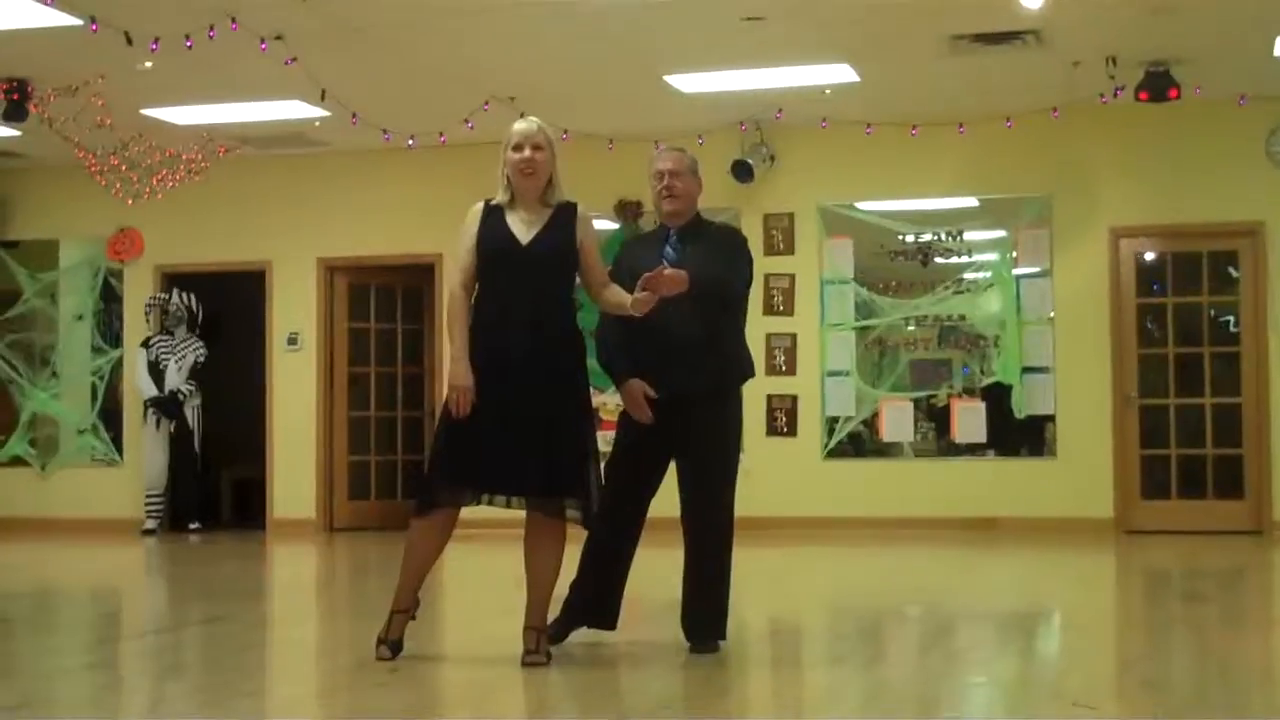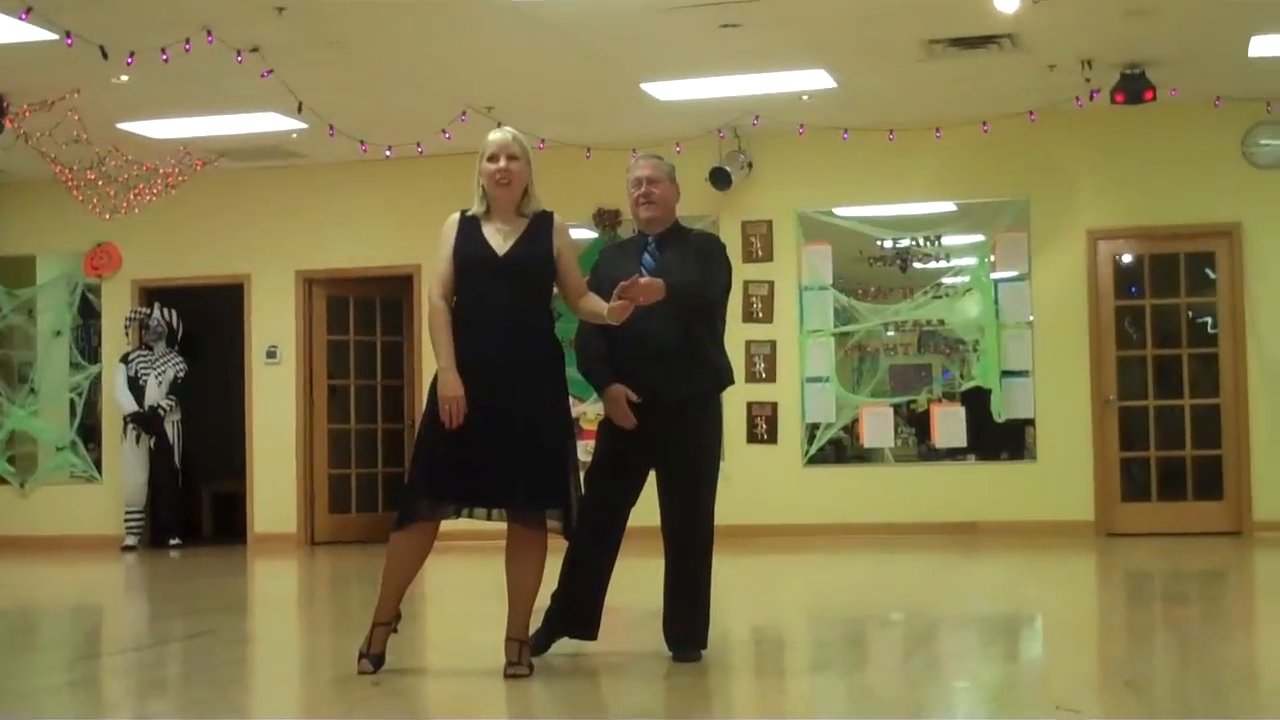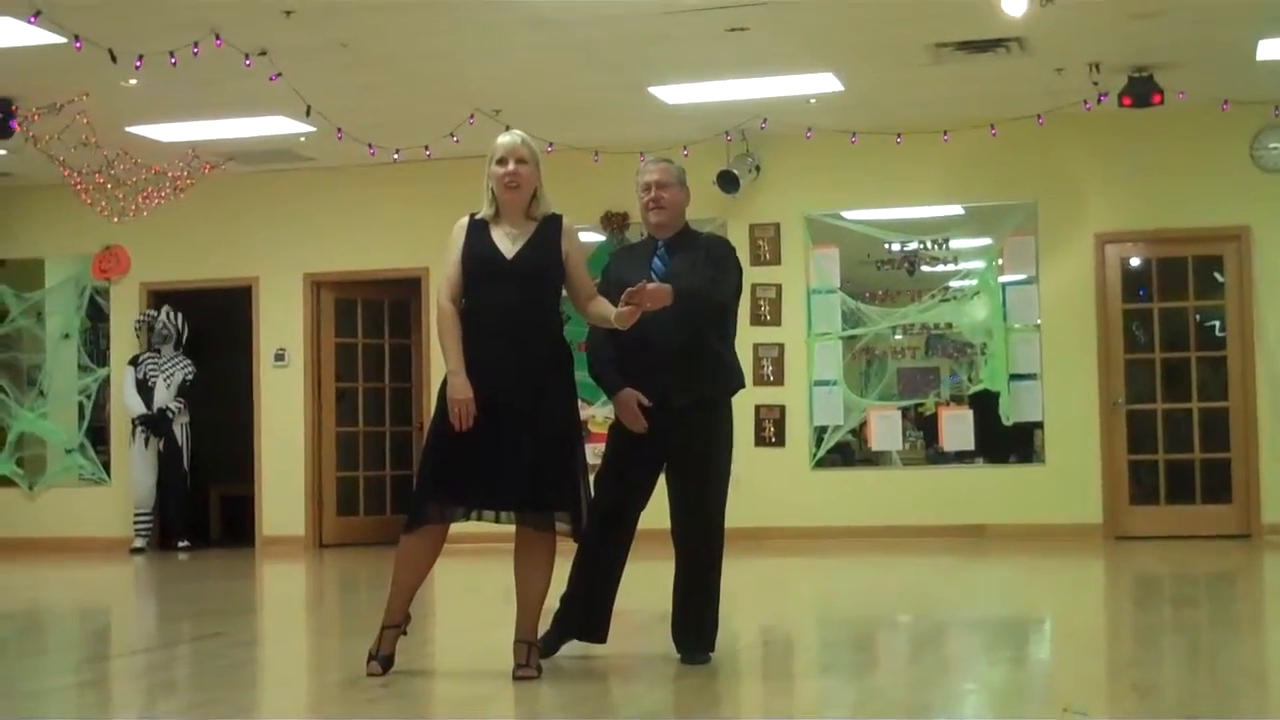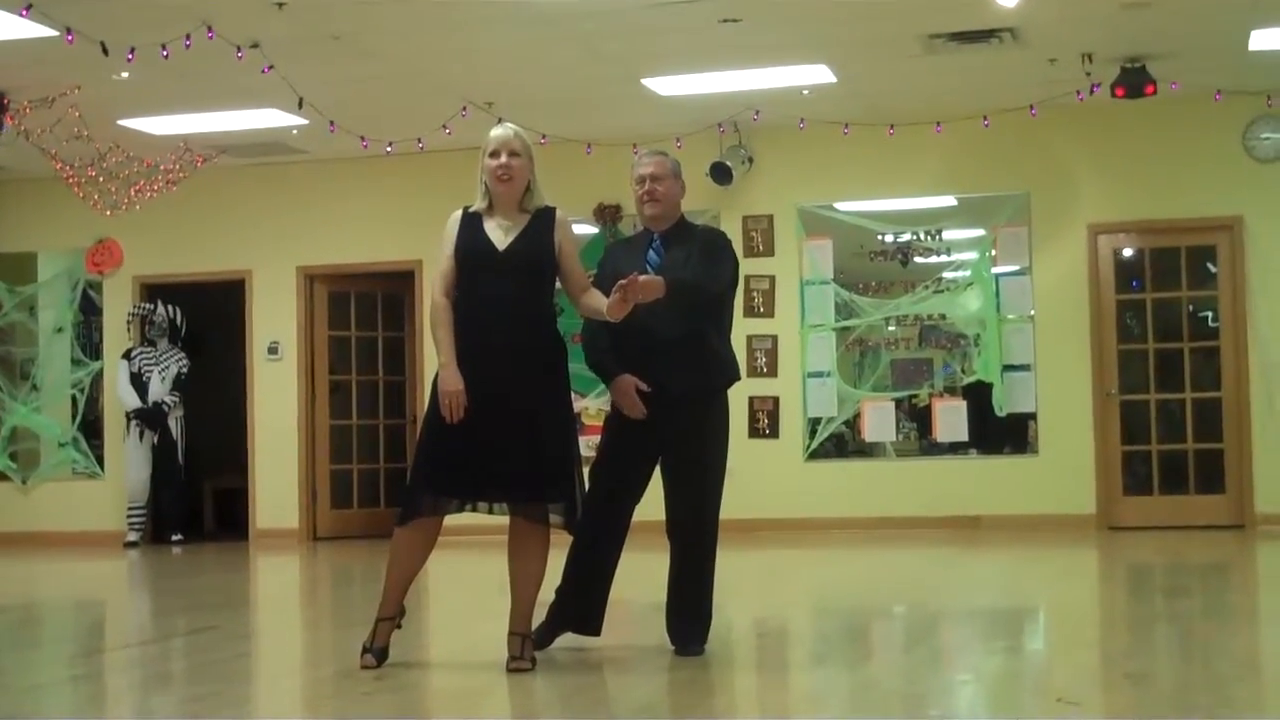
dt=1s
person 1, frame 1
left shoulder: (574, 219)
right shoulder: (481, 215)
left elbow: (600, 289)
right elbow: (460, 290)
left wrist: (633, 302)
right wrist: (459, 362)
left hip: (553, 368)
right hip: (488, 364)
left knee: (548, 498)
right knee: (444, 489)
left ankle: (535, 627)
right ankle: (401, 608)
person 1, frame 2
left shoulder: (551, 228)
right shoulder: (458, 226)
left elbow: (578, 297)
right elbow: (438, 300)
left wrist: (612, 311)
right wrist: (447, 373)
left hip: (533, 380)
right hip: (467, 377)
left knee: (529, 508)
right knee: (425, 501)
left ankle: (518, 638)
right ankle: (382, 621)
person 1, frame 3
left shoulder: (559, 231)
right shoulder: (467, 229)
left elbow: (586, 300)
right elbow: (447, 303)
left wrist: (617, 317)
right wrist: (456, 376)
left hip: (542, 384)
right hip: (474, 381)
left knee: (537, 511)
right knee: (434, 504)
left ankle: (525, 641)
right ankle: (391, 625)
person 1, frame 4
left shoulder: (553, 224)
right shoulder: (461, 223)
left elbow: (581, 292)
right elbow: (441, 297)
left wrist: (612, 307)
right wrist: (448, 368)
left hip: (535, 375)
right hip: (469, 374)
left knee: (531, 503)
right knee: (428, 496)
left ankle: (520, 632)
right ankle: (386, 616)
person 2, frame 1
left shoulder: (727, 242)
right shoulder: (633, 251)
left elbow: (733, 291)
right elbow: (609, 320)
left wrist: (687, 283)
right wrist: (624, 378)
left hip: (711, 398)
right hip: (646, 397)
left knee: (708, 514)
right knee: (618, 506)
left ankle: (704, 625)
right ankle: (582, 609)
person 2, frame 2
left shoulder: (705, 249)
right shoulder: (611, 259)
left elbow: (710, 297)
right elbow: (588, 329)
left wrist: (663, 290)
right wrist: (605, 384)
left hip: (691, 405)
right hip: (626, 404)
left knee: (689, 523)
right knee: (597, 515)
left ankle: (686, 634)
right ankle: (563, 620)
person 2, frame 3
left shoulder: (715, 252)
right shoulder: (621, 262)
left elbow: (719, 299)
right elbow: (599, 334)
left wrist: (670, 295)
right wrist: (616, 388)
left hip: (701, 407)
right hip: (637, 406)
left knee: (699, 526)
right knee: (608, 517)
left ankle: (695, 637)
right ankle: (573, 621)
person 2, frame 4
left shoulder: (711, 244)
right shoulder: (617, 255)
left elbow: (711, 290)
right elbow: (594, 322)
left wrist: (664, 287)
right wrist: (613, 375)
left hip: (697, 399)
right hip: (632, 397)
left knee: (693, 518)
right knee: (603, 508)
left ankle: (689, 629)
right ankle: (569, 613)
person 3, frame 1
left shoulder: (197, 347)
right shoulder: (150, 343)
left elbow: (196, 379)
right elbow: (141, 375)
left wrist: (176, 399)
right wrist: (156, 399)
left hip: (186, 410)
right hip: (156, 410)
left knee: (188, 463)
right knee: (155, 463)
left ankle: (191, 517)
right ankle: (152, 517)
person 3, frame 2
left shoulder: (177, 362)
right shoulder: (129, 358)
left elbow: (175, 395)
right elbow: (120, 390)
left wrist: (156, 414)
right wrist: (136, 415)
left hip: (166, 426)
right hip: (135, 425)
left knee: (167, 479)
right knee: (134, 479)
left ankle: (170, 532)
right ankle: (132, 533)
person 3, frame 3
left shoulder: (185, 365)
right shoulder: (137, 362)
left elbow: (184, 397)
right elbow: (129, 393)
left wrist: (165, 416)
right wrist: (144, 416)
left hip: (174, 428)
right hip: (144, 428)
left knee: (176, 482)
right knee: (143, 481)
left ankle: (179, 535)
right ankle: (141, 535)
person 3, frame 4
left shoulder: (179, 358)
right shoulder: (132, 355)
left elbow: (179, 390)
right elbow: (123, 386)
left wrist: (160, 410)
right wrist: (139, 411)
left hip: (169, 422)
right hip: (138, 422)
left knee: (171, 476)
right knee: (137, 476)
left ankle: (173, 529)
right ankle: (134, 529)
